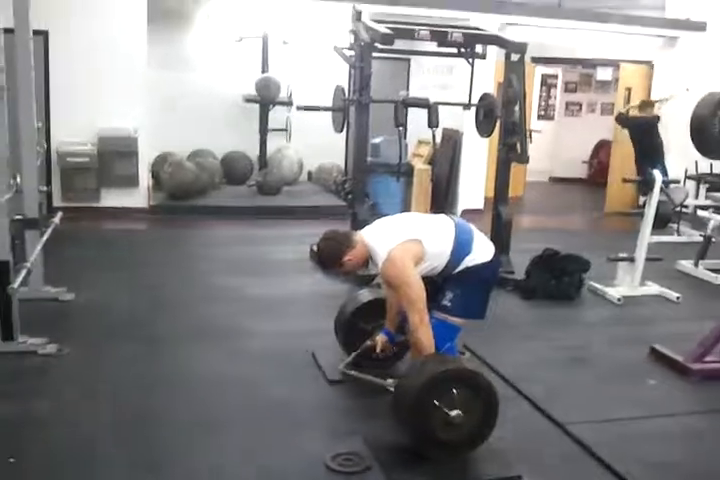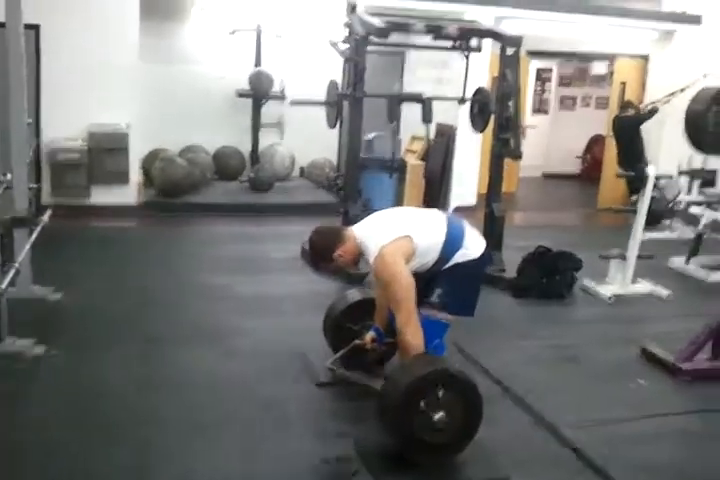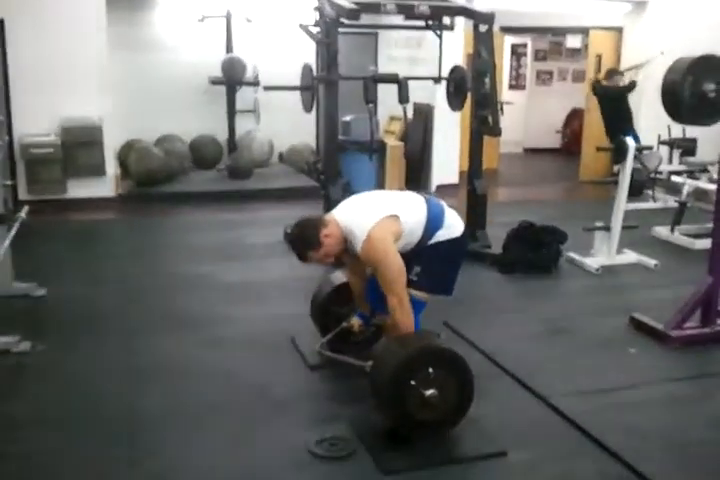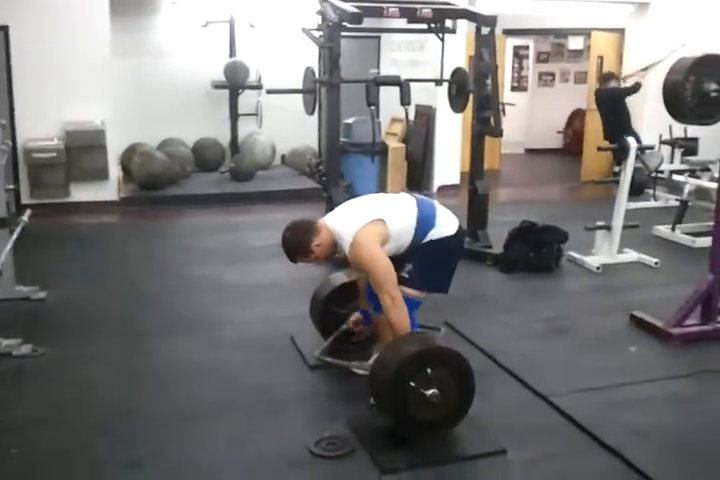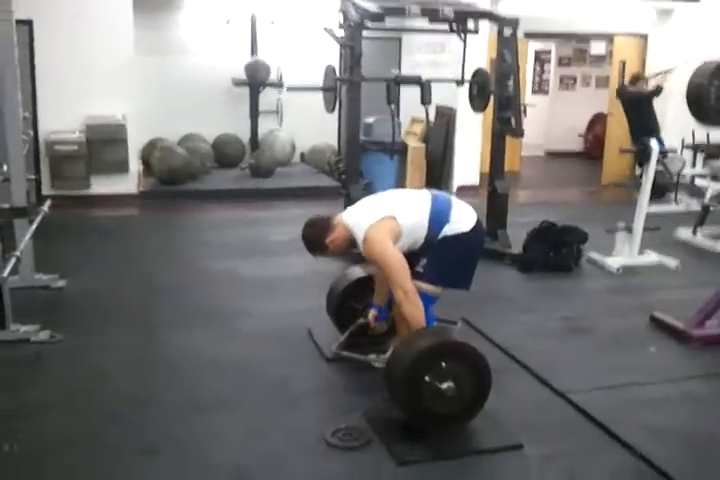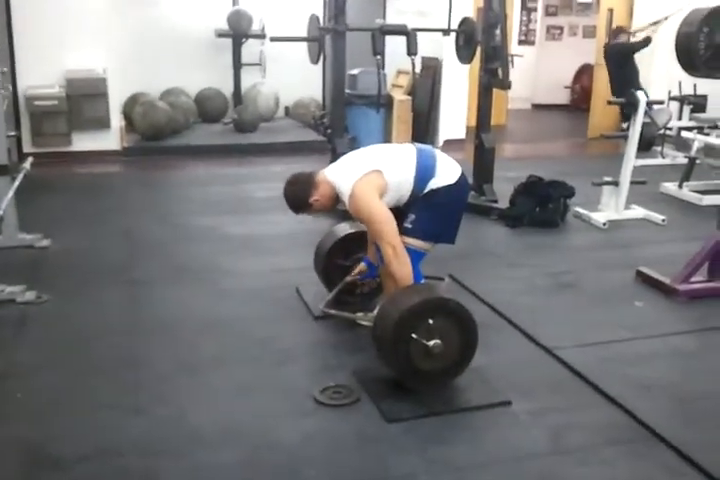
dt=0.5s
person 1, frame 1
left shoulder: (393, 259)
right shoulder: (370, 236)
left elbow: (420, 319)
right elbow: (395, 289)
right wrist: (388, 331)
left hip: (477, 261)
right hip: (453, 250)
left knee: (438, 337)
right knee: (411, 316)
person 1, frame 2
left shoulder: (384, 255)
right shoulder: (361, 232)
left elbow: (407, 318)
right elbow: (384, 286)
right wrist: (378, 329)
left hip: (467, 256)
right hip: (442, 247)
left knee: (425, 333)
right knee: (399, 309)
person 1, frame 3
left shoulder: (372, 238)
right shoulder: (339, 220)
left elbow: (398, 299)
right elbow: (356, 272)
right wrist: (362, 314)
left hip: (445, 235)
right hip: (418, 222)
left knee: (396, 306)
right knee: (377, 294)
person 1, frame 4
left shoulder: (359, 242)
right shoulder: (332, 224)
left elbow: (391, 298)
right elbow: (365, 269)
right wrist: (364, 310)
left hip: (441, 234)
right hip: (413, 227)
left knee: (401, 305)
right knee: (376, 294)
person 1, frame 5
left shoulder: (371, 237)
right shoulder: (354, 218)
left elbow: (405, 292)
right elbow: (386, 268)
right wrist: (378, 307)
left hip: (460, 231)
right hip: (441, 221)
left knee: (418, 300)
right knee: (399, 285)
person 1, frame 6
left shoulder: (358, 194)
right shoulder: (336, 174)
left elbow: (393, 248)
right elbow: (378, 224)
right wrist: (370, 261)
left hip: (446, 184)
right hip: (426, 175)
left knee: (405, 256)
right knee: (385, 245)
